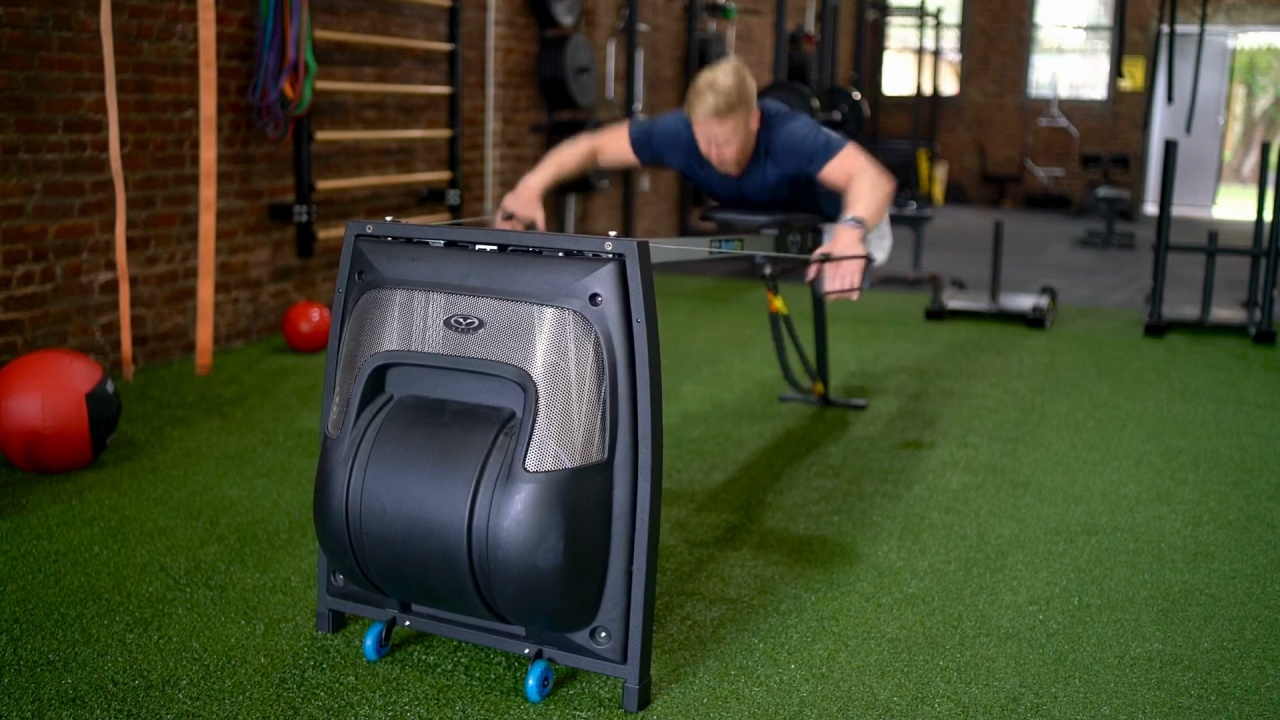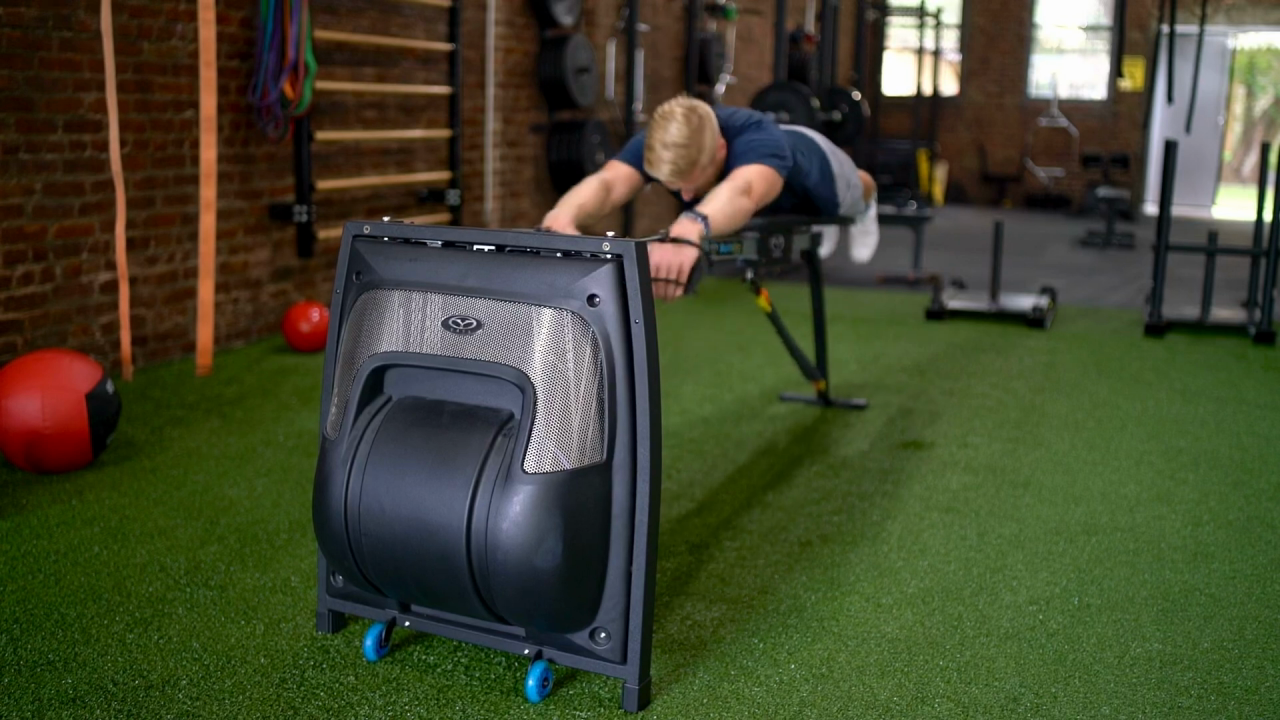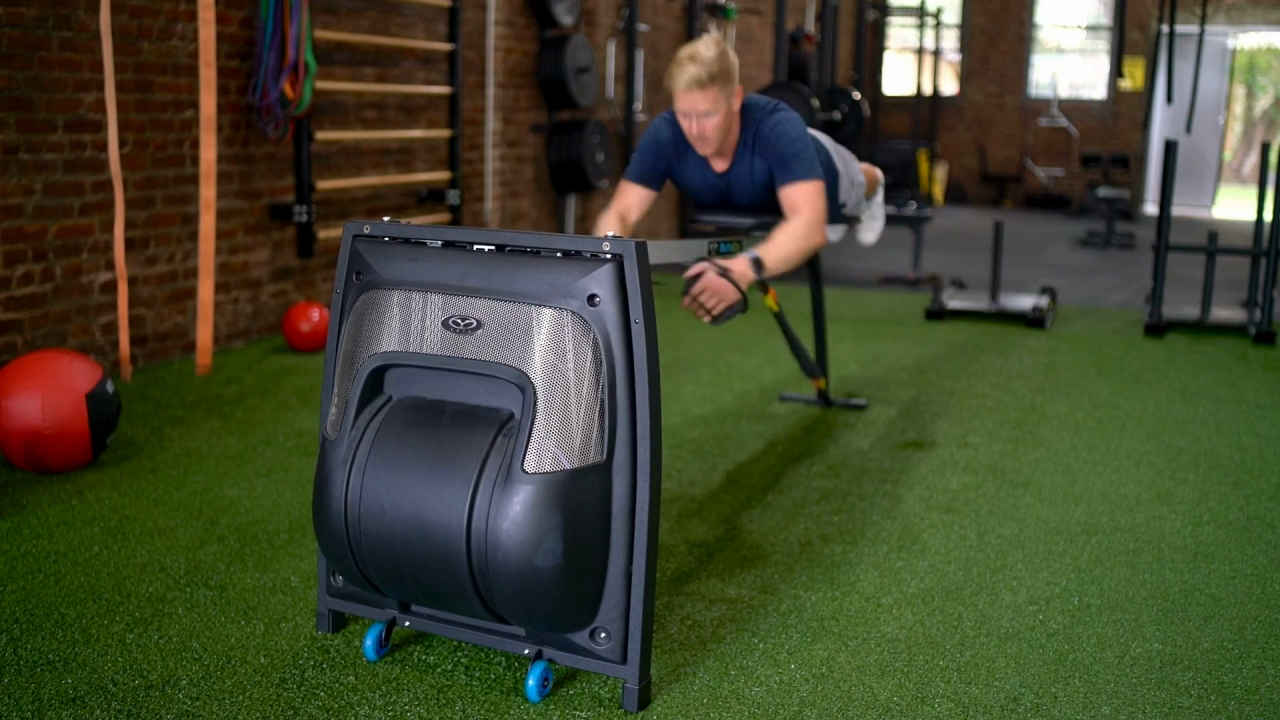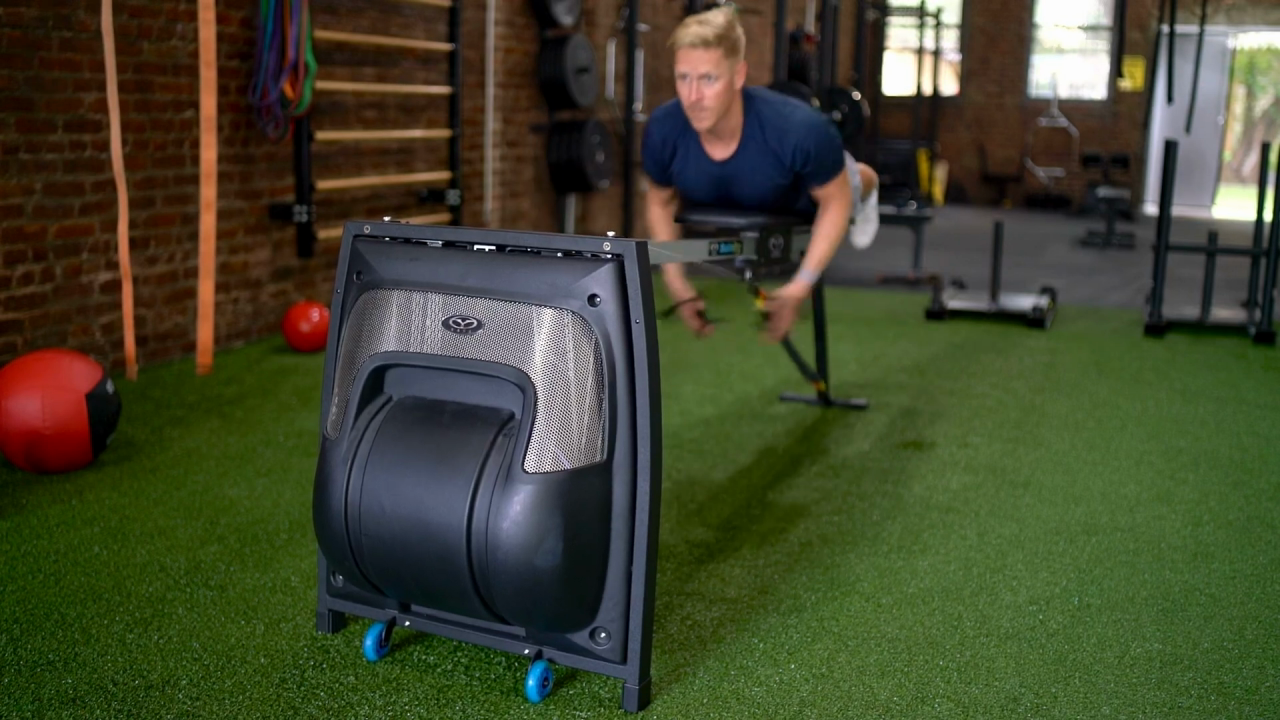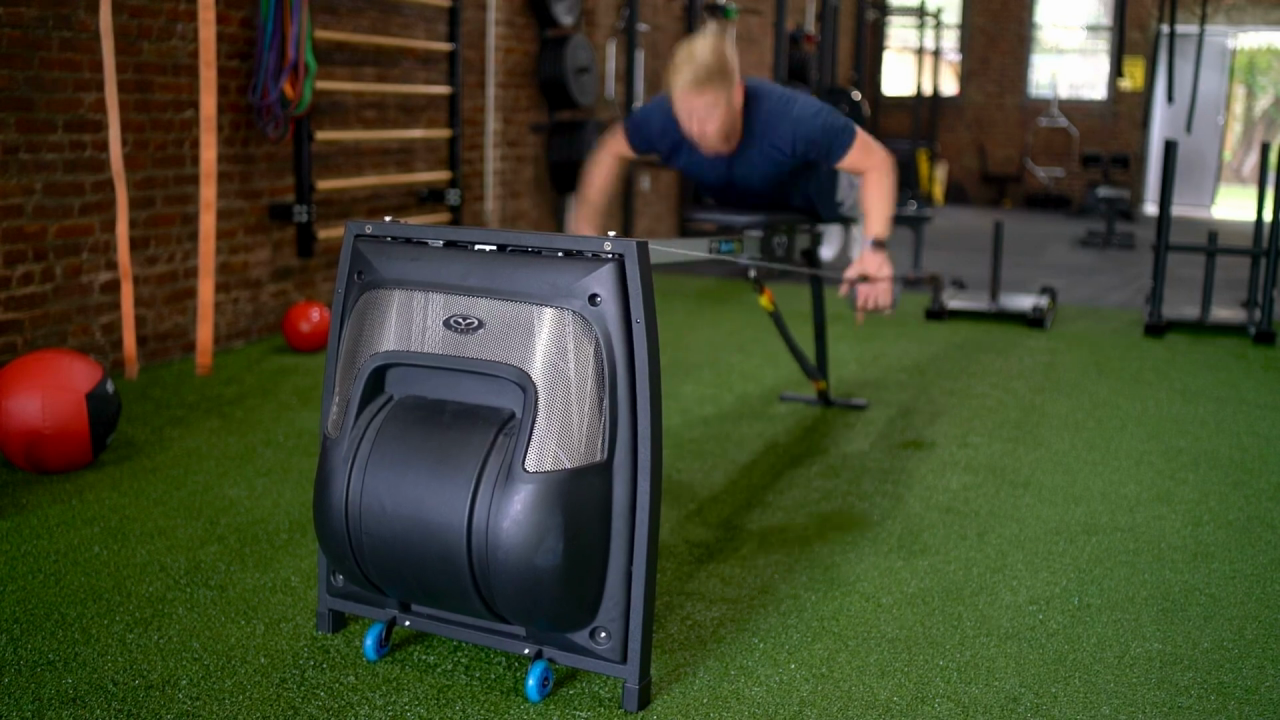
dt=1s
person 1, frame 1
left shoulder: (793, 137)
right shoulder: (678, 134)
left elbow: (873, 178)
right elbow: (591, 147)
left wrist: (852, 232)
right wrist: (530, 188)
left hip: (814, 197)
right hip: (757, 211)
person 1, frame 2
left shoulder: (758, 144)
right shoulder: (656, 143)
left elbow: (742, 193)
right elbow: (605, 184)
left wrist: (688, 230)
right wrist: (558, 222)
left hip: (809, 168)
left knee: (852, 196)
left ankle: (865, 200)
person 1, frame 3
left shoulder: (781, 130)
right shoulder: (664, 135)
left elbow: (810, 227)
right elbow: (620, 214)
left wrist: (745, 268)
left ankle: (871, 183)
person 1, frame 4
left shoulder: (798, 128)
right shoulder: (663, 130)
left elbow: (833, 200)
right elbow: (661, 204)
left wrist: (803, 283)
right wrist: (678, 284)
left ankle: (865, 184)
person 1, frame 5
left shoulder: (795, 118)
right shoulder: (663, 120)
left elbow: (877, 164)
right elbow: (610, 152)
left wrist: (875, 248)
right wrist: (586, 225)
left hip: (808, 193)
right hip: (741, 209)
